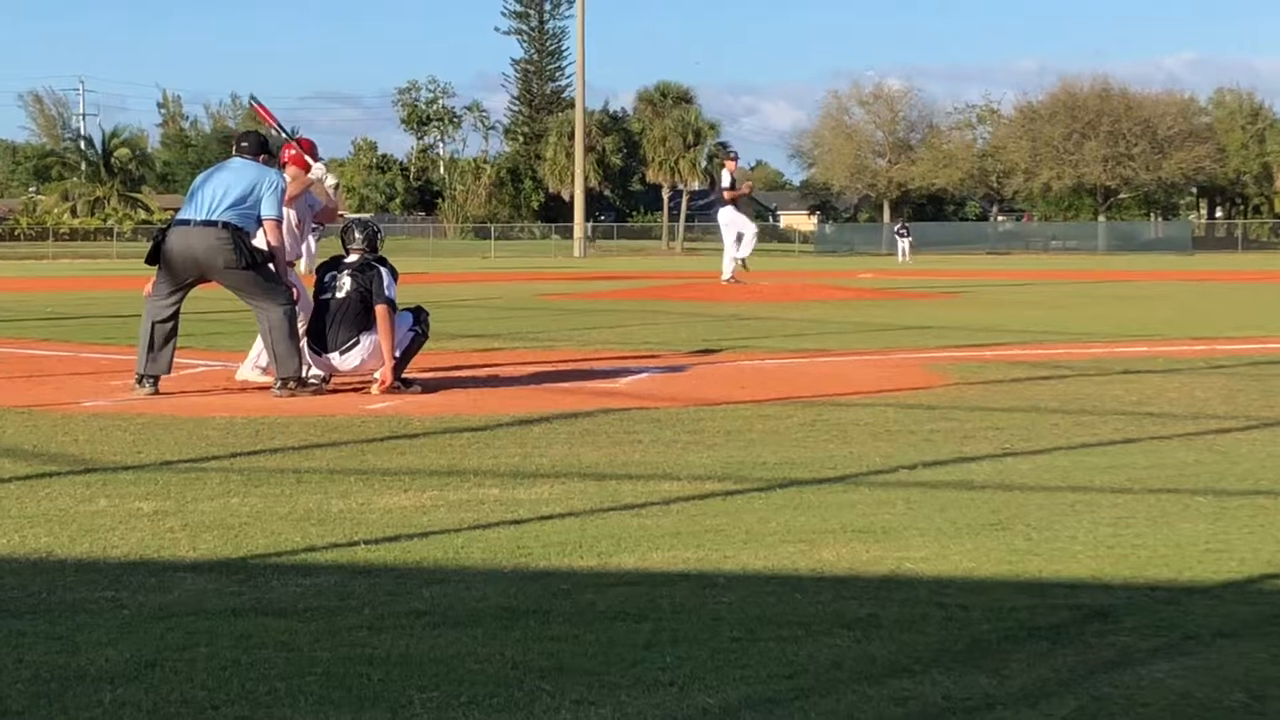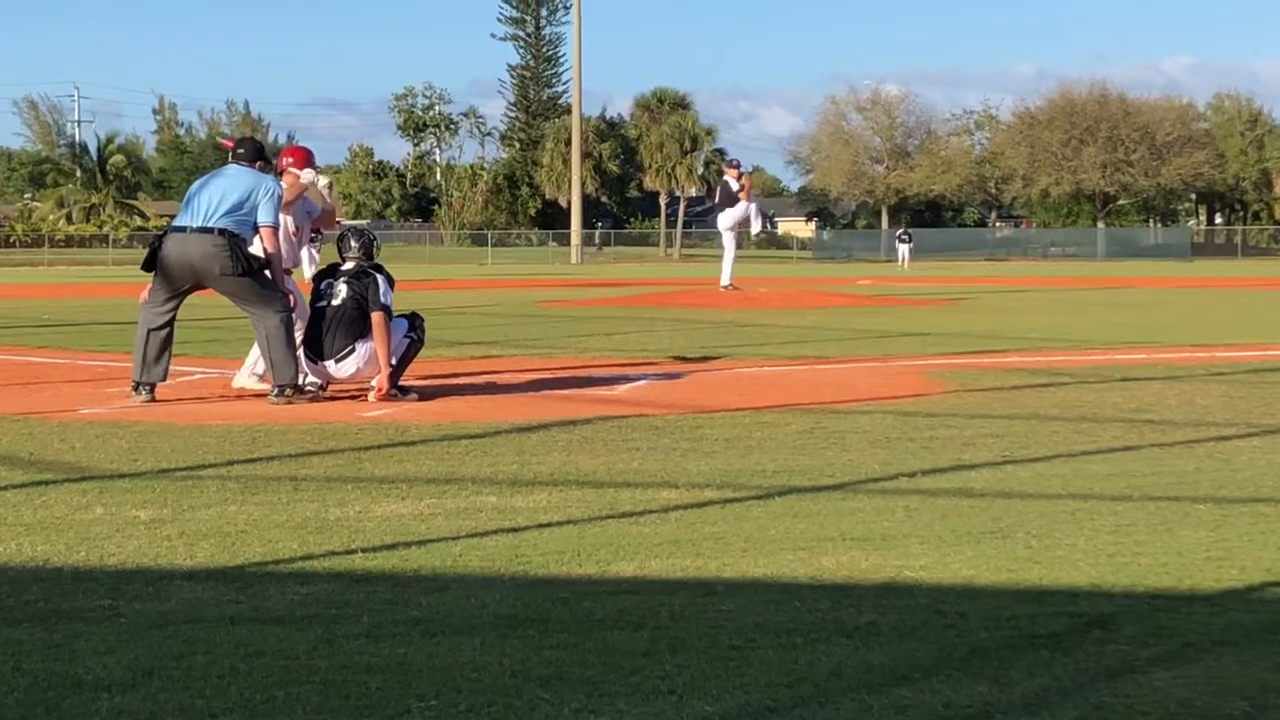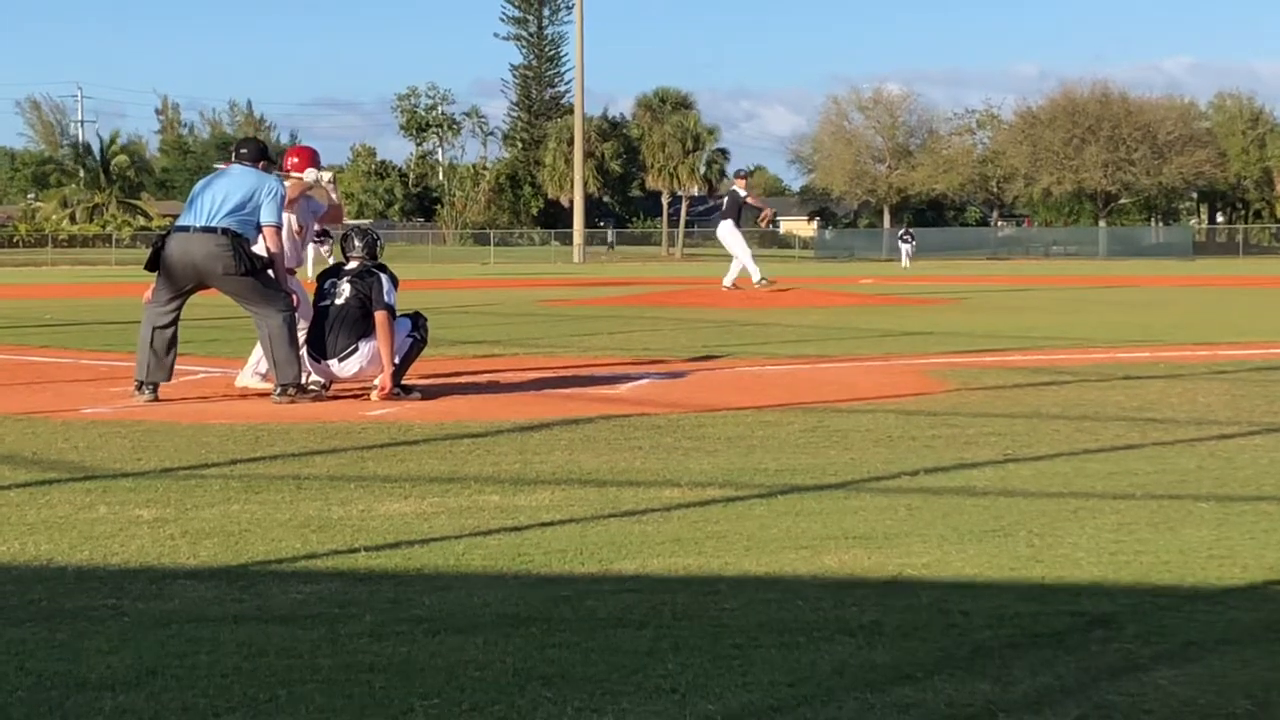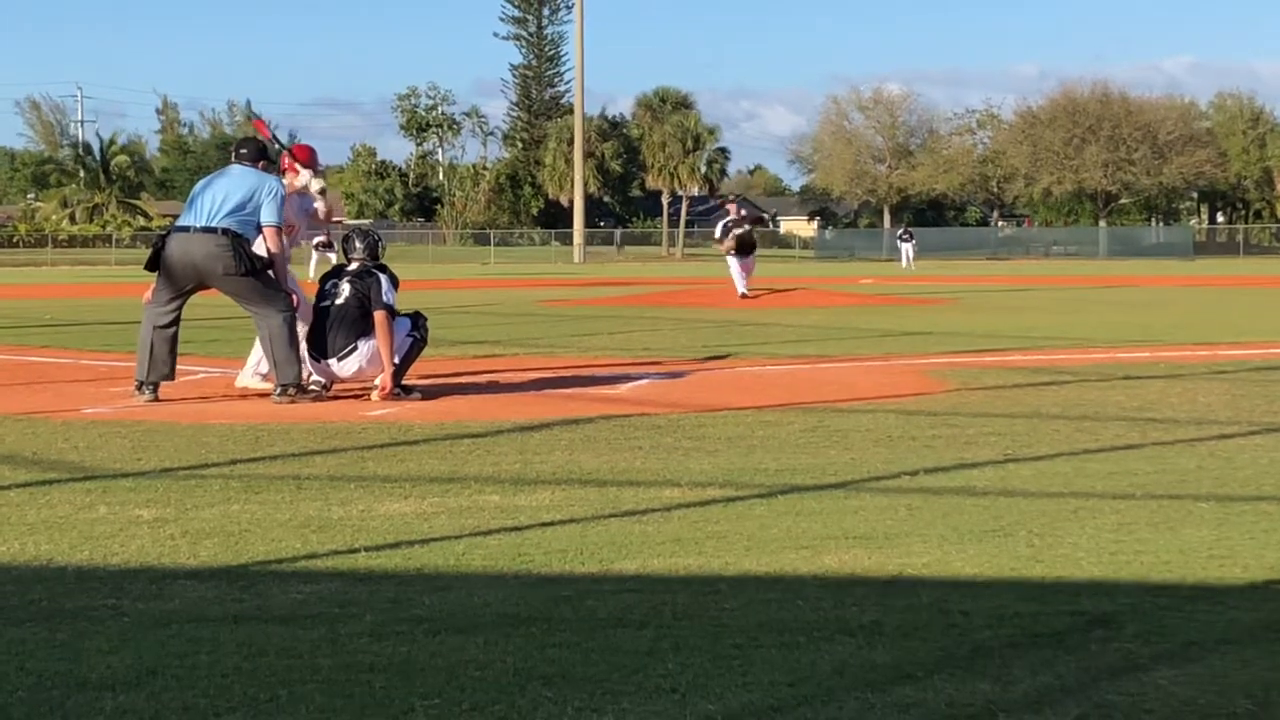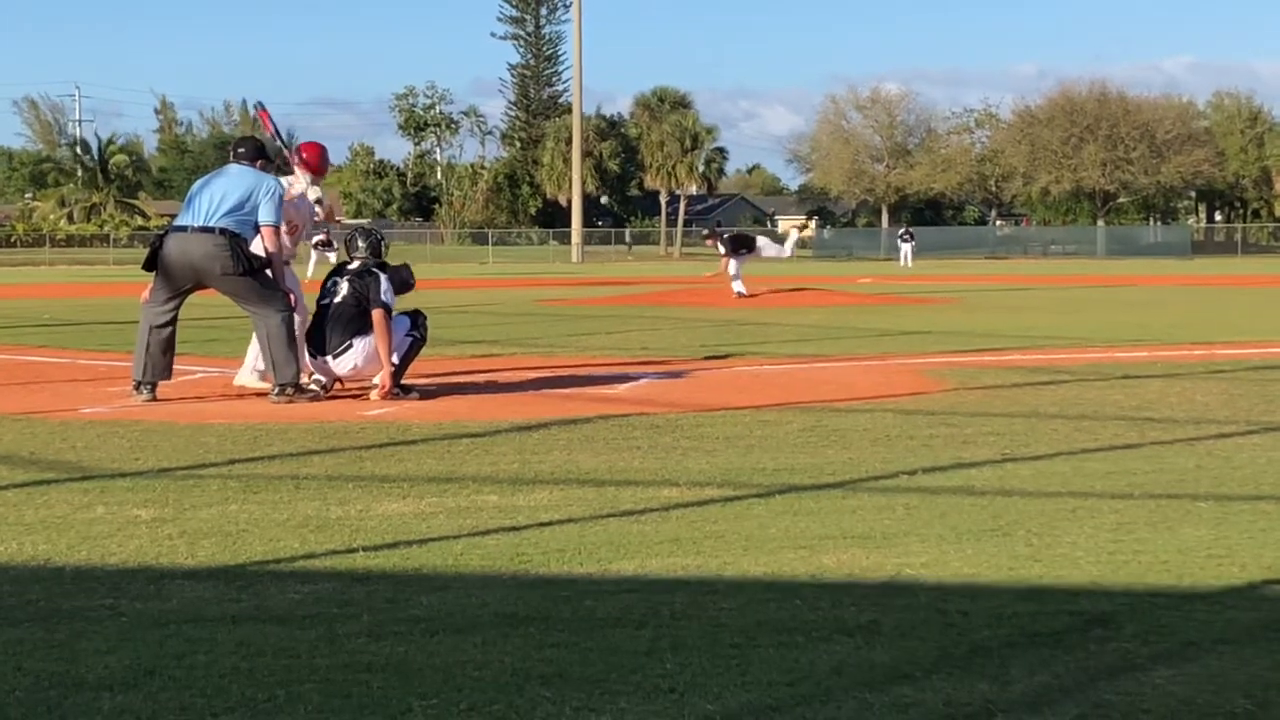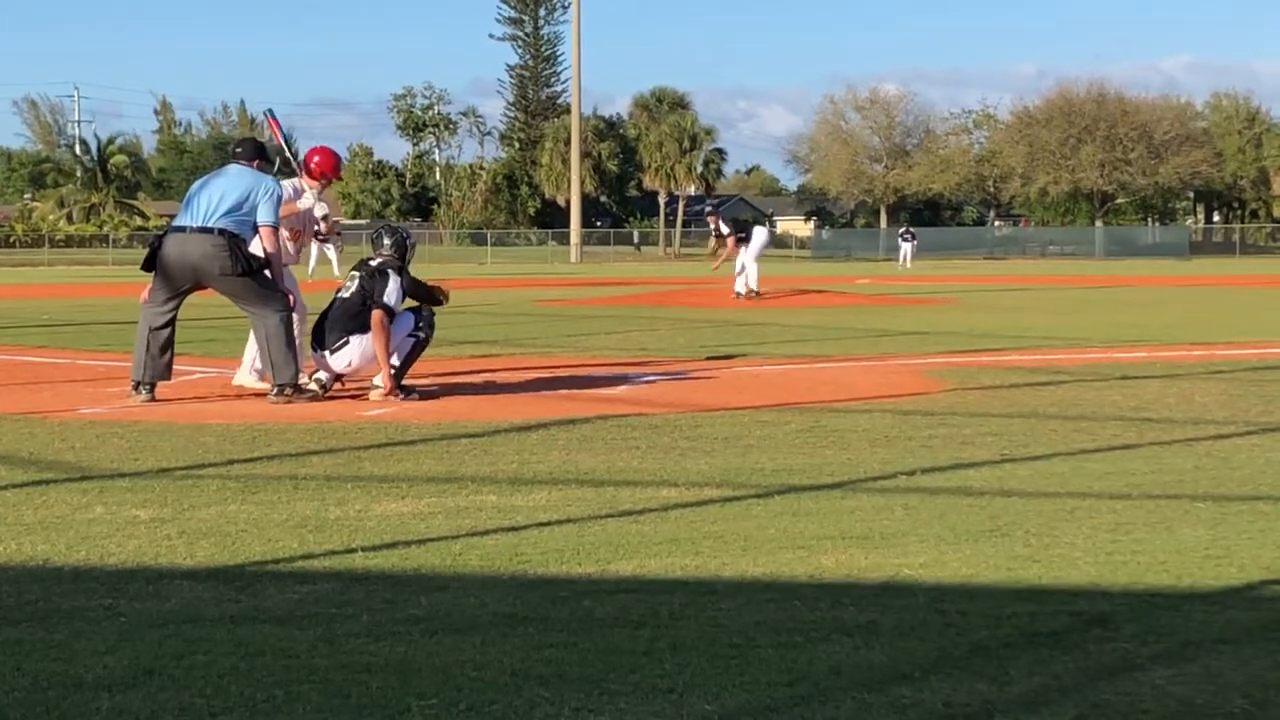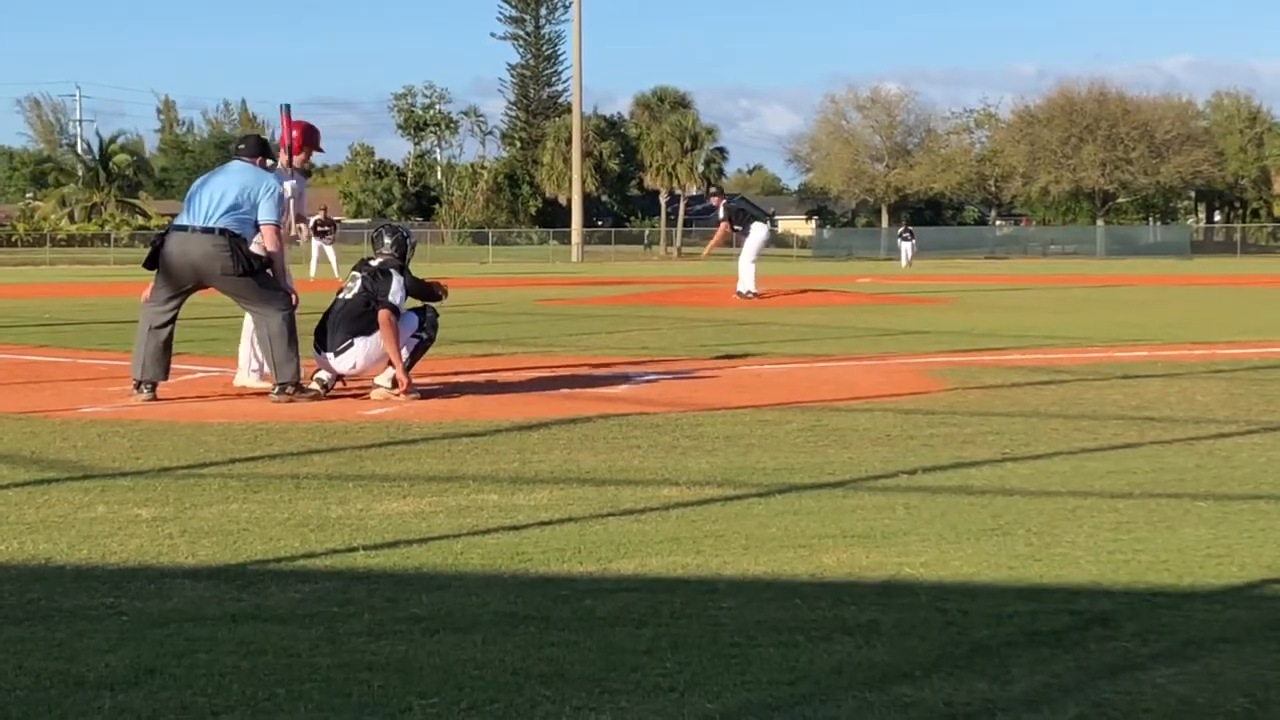
dt=0.4s
person 1, frame 1
left shoulder: (207, 174)
right shoulder: (270, 176)
right elbow: (272, 231)
left wrist: (162, 273)
right wrist: (282, 278)
left hip: (177, 240)
right hip: (220, 242)
left knee: (159, 302)
right knee: (278, 301)
left ankle: (146, 379)
right ankle: (288, 380)
person 1, frame 2
left shoulder: (203, 180)
right shoulder: (266, 183)
right elbow: (269, 238)
left wrist: (158, 279)
right wrist: (280, 285)
left hip: (173, 247)
right hip: (217, 249)
left knee: (154, 309)
right knee: (274, 308)
left ankle: (143, 386)
right ankle: (285, 387)
person 1, frame 3
left shoulder: (206, 181)
right shoulder: (269, 183)
right elbow: (271, 238)
left wrist: (161, 279)
right wrist: (282, 284)
left hip: (177, 246)
right hip: (220, 249)
left knee: (158, 309)
right knee: (277, 307)
left ankle: (146, 385)
right ankle: (288, 386)
person 1, frame 4
left shoulder: (207, 181)
right shoulder: (269, 183)
right elbow: (272, 238)
left wrist: (161, 279)
right wrist: (283, 285)
left hip: (177, 246)
right hip: (220, 249)
left knee: (158, 309)
right knee: (278, 307)
left ankle: (146, 385)
right ankle: (288, 386)
person 1, frame 5
left shoulder: (205, 180)
right shoulder: (267, 182)
right elbow: (270, 238)
left wrist: (158, 279)
right wrist: (281, 285)
left hip: (175, 246)
right hip: (218, 249)
left knee: (156, 309)
right knee: (275, 307)
left ankle: (144, 385)
right ankle: (286, 386)
person 1, frame 6
left shoulder: (204, 180)
right shoulder: (266, 183)
right elbow: (269, 238)
left wrist: (157, 279)
right wrist: (280, 285)
left hip: (174, 247)
right hip: (217, 249)
left knee: (155, 309)
right knee: (274, 307)
left ankle: (143, 385)
right ankle: (284, 385)
person 1, frame 7
left shoulder: (207, 178)
right shoulder: (267, 181)
right elbow: (270, 237)
left wrist: (159, 276)
right wrist: (282, 283)
left hip: (176, 245)
right hip: (219, 249)
left knee: (156, 307)
right knee: (277, 306)
left ankle: (144, 384)
right ankle: (286, 384)
person 2, frame 1
left shoulder: (305, 193)
left elbow: (329, 216)
right elbow: (286, 197)
left wrist: (330, 191)
right wrist: (313, 177)
left hip: (286, 267)
left knee: (304, 315)
left ankle: (301, 366)
right ankle: (252, 369)
person 2, frame 2
left shoulder: (303, 201)
left elbow: (328, 222)
right elbow: (282, 203)
left wrist: (325, 193)
right wrist: (305, 182)
left hip: (283, 274)
left knee: (302, 323)
right ankle: (249, 376)
person 2, frame 3
left shoulder: (309, 201)
right elbow: (286, 199)
left wrist: (330, 189)
right wrist: (308, 181)
left hip: (287, 273)
left knee: (304, 321)
left ankle: (301, 372)
right ankle: (251, 375)
person 2, frame 4
left shoulder: (303, 198)
left elbow: (324, 218)
left wrist: (320, 196)
right wrist: (297, 184)
left knee: (304, 314)
left ankle: (303, 369)
right ankle: (252, 375)
person 2, frame 5
left shoulder: (308, 193)
right shoulder: (281, 185)
left elbow: (326, 219)
left wrist: (319, 202)
right wrist: (293, 191)
left hip: (282, 262)
right hip: (261, 260)
left knee: (298, 313)
left ankle: (295, 370)
right ankle: (250, 373)
person 2, frame 6
left shoulder: (313, 198)
right shoulder: (286, 189)
right wrist: (299, 205)
left hip: (281, 265)
left knee: (297, 313)
left ankle: (293, 370)
right ankle: (249, 372)
person 2, frame 7
left shoulder: (298, 178)
left elbow: (297, 214)
left wrist: (300, 223)
right wrist: (282, 196)
left hip: (277, 247)
right hip: (257, 245)
right ankle: (248, 372)
person 3, frame 1
left shoulder: (326, 269)
right shoulder: (377, 269)
right elbow: (383, 314)
right wrist: (390, 364)
left hip: (317, 357)
right hip: (353, 354)
right knee: (418, 317)
right ankle: (390, 379)
person 3, frame 2
left shoulder: (323, 277)
right shoulder: (374, 277)
right elbow: (379, 322)
right wrist: (385, 371)
left hip: (313, 365)
right hip: (349, 362)
right knee: (413, 324)
right ankle: (387, 386)
person 3, frame 3
left shoulder: (327, 276)
right shoulder: (377, 277)
right elbow: (383, 321)
right wrist: (389, 370)
left hip: (316, 364)
right hip: (351, 362)
right knee: (416, 323)
left ankle: (318, 381)
right ankle: (390, 386)
person 3, frame 4
left shoulder: (330, 277)
right shoulder: (377, 276)
right elbow: (382, 320)
right wrist: (389, 370)
left hip: (316, 364)
right hip: (351, 361)
right knee: (416, 323)
left ankle: (320, 381)
right ankle: (390, 385)
person 3, frame 5
left shoulder: (335, 274)
right shoulder: (377, 276)
right elbow: (380, 319)
right wrist: (388, 369)
left hip: (316, 361)
right hip: (348, 358)
right knee: (416, 320)
left ankle: (322, 380)
right ankle: (388, 385)
person 3, frame 6
left shoulder: (361, 267)
right shoulder: (391, 276)
right elbow: (378, 320)
right wrist: (386, 370)
left hip: (320, 354)
right hip: (348, 354)
right knee: (423, 317)
left ankle: (323, 379)
right ankle: (386, 385)
person 3, frame 7
left shoulder: (361, 267)
right shoulder: (392, 275)
right elbow: (386, 319)
left wrist: (433, 288)
right wrist: (400, 369)
left hip: (321, 355)
right hip: (350, 357)
right knee: (426, 318)
left ankle: (325, 378)
right ankle: (387, 383)
